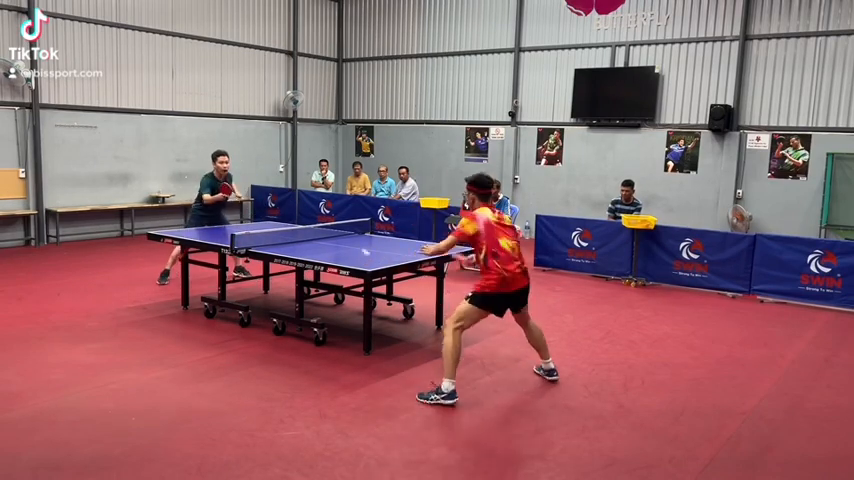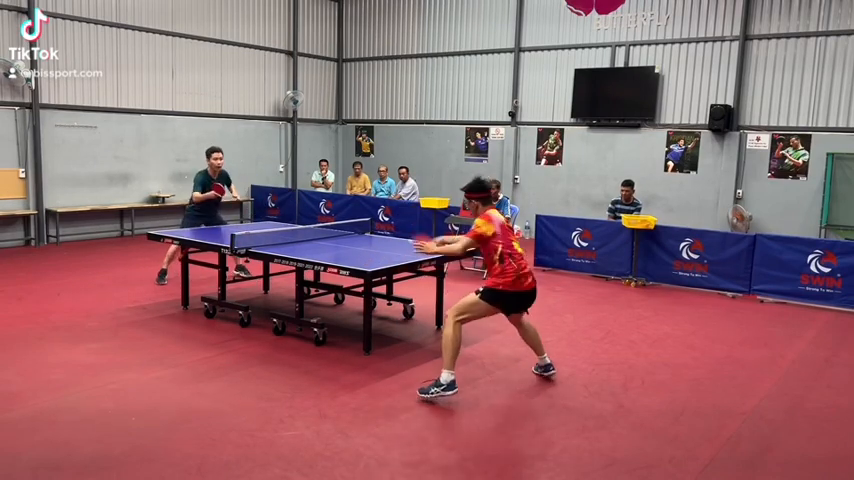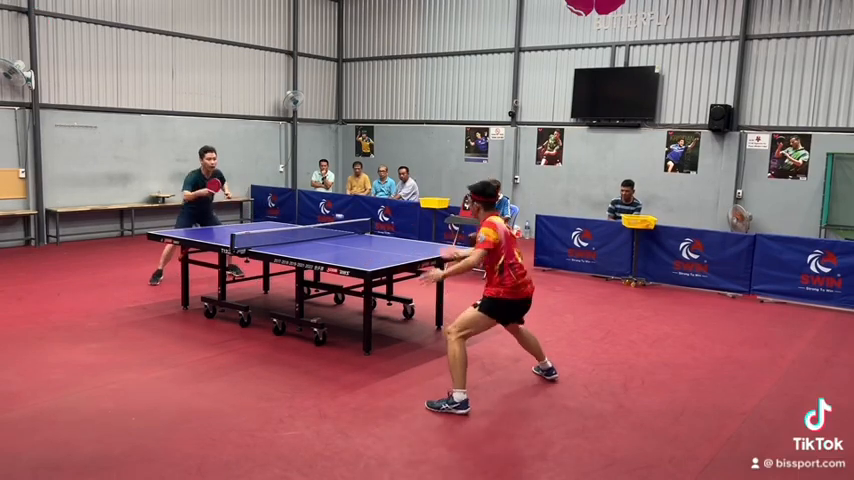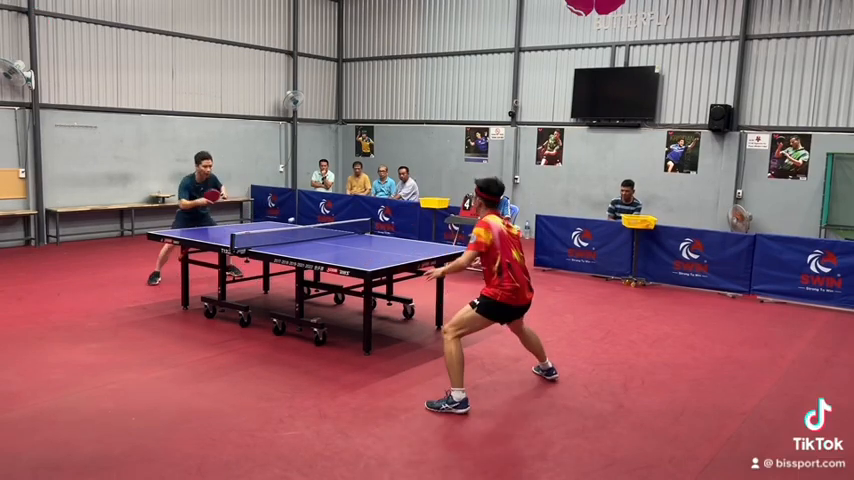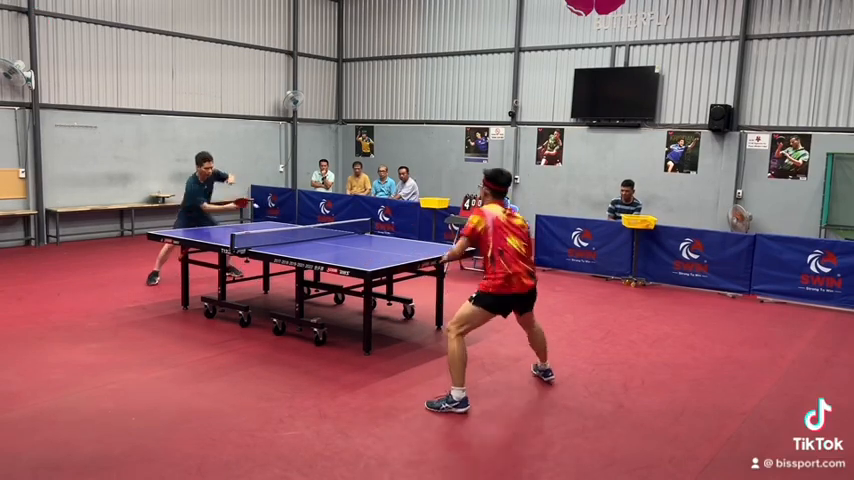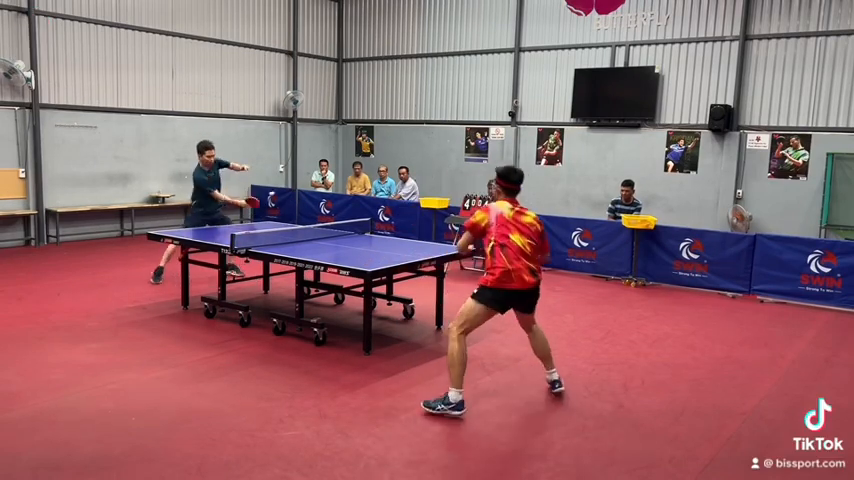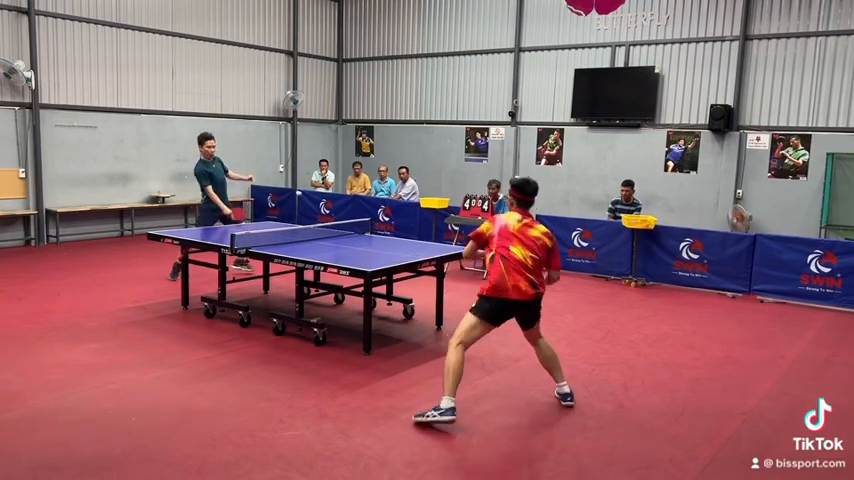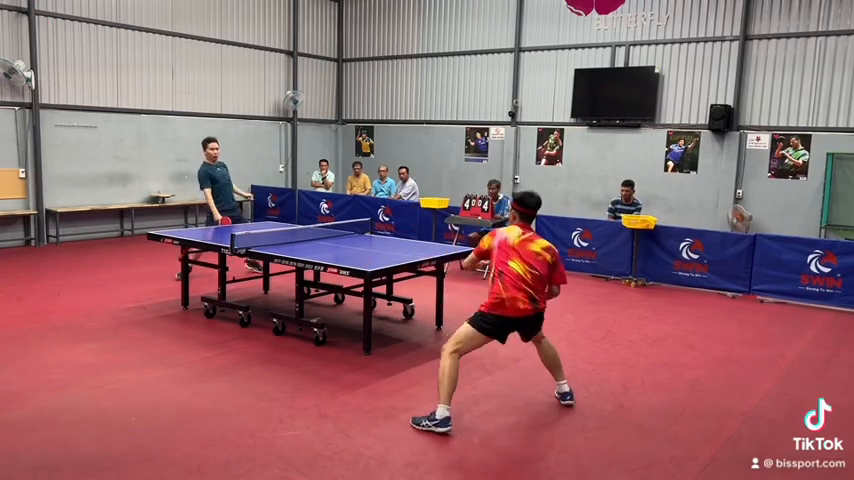
dt=0.1s
person 1, frame 1
left shoulder: (474, 218)
right shoulder: (503, 218)
left elbow: (446, 246)
left wrist: (432, 250)
left hip: (495, 287)
right hip: (519, 283)
left knee: (453, 325)
right knee: (525, 321)
left ankle: (448, 389)
right ankle: (548, 367)
person 1, frame 2
left shoulder: (486, 219)
right shoulder: (500, 218)
left elbow: (460, 248)
right elbow: (466, 240)
left wrist: (435, 249)
right wrist: (440, 241)
left hip: (505, 285)
right hip: (526, 285)
left knee: (453, 317)
right knee: (518, 321)
left ankle: (446, 381)
right ankle: (544, 363)
person 1, frame 3
left shoulder: (489, 225)
right shoulder: (503, 225)
left elbow: (474, 261)
left wrist: (442, 274)
right wrist: (458, 254)
left hip: (503, 295)
right hip: (522, 293)
left knee: (454, 333)
right knee: (516, 329)
left ankle: (459, 399)
right ankle: (546, 367)
person 1, frame 4
left shoulder: (485, 225)
right shoulder: (507, 225)
left elbow: (465, 262)
left wrist: (441, 271)
right wrist: (473, 251)
left hip: (500, 296)
right hip: (522, 295)
left knee: (451, 332)
right knee: (519, 328)
left ankle: (458, 398)
right ankle: (547, 367)
person 1, frame 5
left shoulder: (482, 215)
right shoulder: (521, 219)
left elbow: (457, 251)
left wrist: (447, 257)
left hip: (498, 286)
right hip: (527, 286)
left knee: (454, 331)
right knee: (529, 323)
left ankle: (458, 397)
right ankle: (544, 368)
person 1, frame 6
left shoulder: (489, 211)
right shoulder: (534, 219)
left elbow: (462, 246)
right elbow: (544, 258)
left wrist: (475, 244)
left hip: (499, 283)
right hip: (529, 283)
left knee: (456, 331)
right knee: (530, 327)
left ankle: (454, 399)
right ankle: (553, 379)
person 1, frame 7
left shoulder: (497, 221)
right shoulder: (546, 234)
left elbow: (467, 253)
right elbow: (553, 277)
left wrist: (485, 251)
left hip: (498, 294)
right hip: (530, 296)
left knee: (457, 343)
right knee: (536, 339)
left ankle: (446, 407)
right ankle: (564, 390)
person 1, frame 8
left shoulder: (497, 235)
right shoulder: (549, 248)
left elbow: (467, 265)
right elbow: (555, 291)
left wrist: (486, 260)
left hip: (498, 309)
right hip: (531, 311)
left knee: (451, 350)
right knee: (539, 339)
left ankle: (441, 416)
right ankle: (564, 390)
person 2, frame 1
left shoulder: (228, 176)
right shoulder: (207, 180)
right elbow: (206, 200)
left wrist: (236, 192)
right wrist: (218, 197)
left hip: (216, 214)
right hip: (199, 214)
left ankle: (238, 268)
right ankle: (166, 271)
person 2, frame 2
left shoulder: (224, 174)
right shoulder: (200, 177)
left elbow: (230, 184)
right elbow: (196, 197)
left wrist: (234, 192)
right wrist: (208, 195)
left hip: (212, 213)
right hip: (194, 213)
left ankle: (239, 267)
right ankle: (163, 271)
person 2, frame 3
left shoulder: (217, 173)
right shoulder: (192, 177)
left elbow: (224, 183)
right elbow: (185, 196)
left wrist: (226, 191)
right wrist: (199, 192)
left hip: (207, 213)
right hip: (188, 213)
right knee: (174, 242)
left ankle: (230, 265)
right ankle: (159, 272)
person 2, frame 4
left shoulder: (212, 178)
right shoulder: (186, 182)
left elbow: (221, 187)
right elbow: (183, 205)
left wrist: (223, 193)
right wrist: (197, 202)
left hip: (203, 216)
right hip: (185, 217)
right knee: (171, 243)
left ankle: (229, 266)
right ankle: (156, 273)
person 2, frame 5
left shoulder: (212, 173)
right shoulder: (192, 185)
left elbow: (228, 176)
right elbow: (206, 208)
left wrist: (230, 179)
right wrist: (226, 207)
left hip: (203, 218)
right hip: (186, 217)
right knee: (171, 243)
left ankle: (228, 267)
right ankle: (155, 273)
person 2, frame 6
left shoulder: (215, 163)
right shoulder: (199, 176)
left elbow: (231, 165)
right elbow: (217, 196)
left wrist: (241, 167)
right wrist: (237, 202)
left hip: (215, 211)
right hip: (199, 212)
left ankle: (230, 266)
right ankle: (160, 269)
person 2, frame 7
left shoulder: (217, 160)
right shoulder: (200, 168)
left elbow: (228, 175)
right elbow: (209, 191)
left wrist: (245, 178)
right wrist: (224, 208)
left hip: (224, 206)
right hip: (210, 209)
left ankle: (240, 261)
right ankle: (178, 265)
person 2, frame 8
left shoulder: (222, 166)
right shoulder: (203, 171)
right elbow: (207, 194)
left wrist: (243, 194)
right wrist: (215, 213)
left hip: (233, 208)
right hip: (217, 212)
left ankle: (252, 262)
